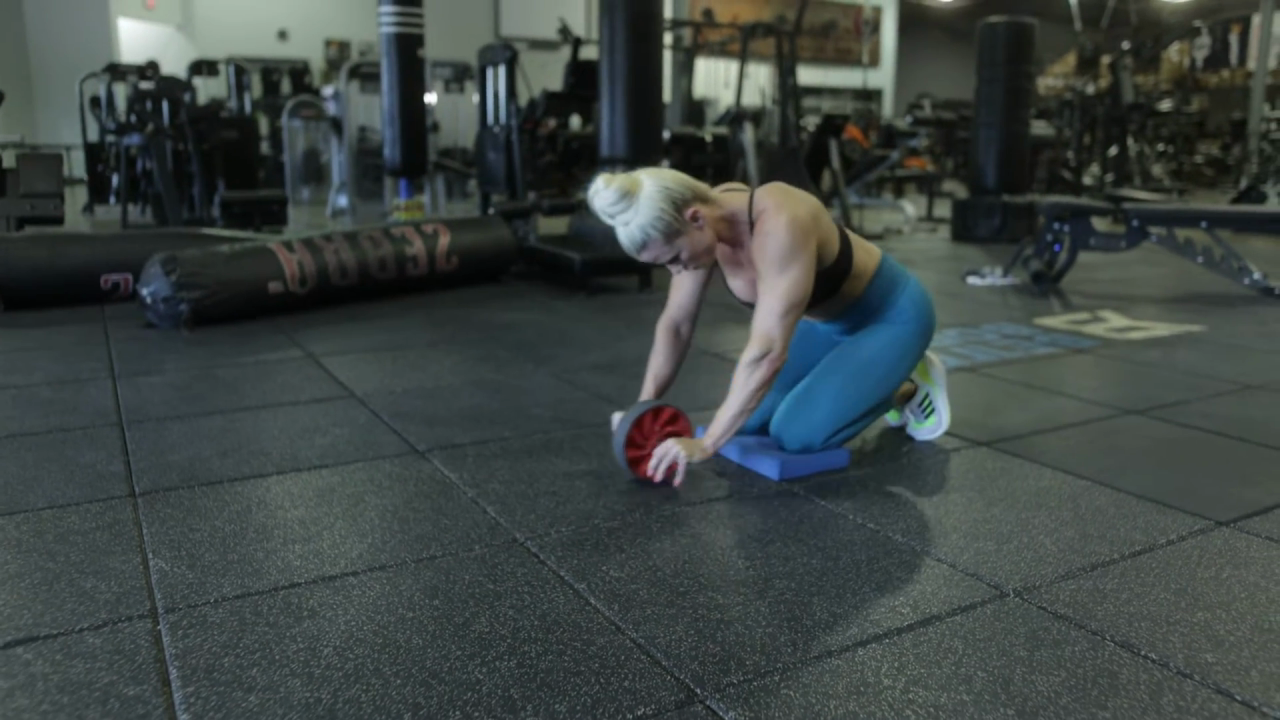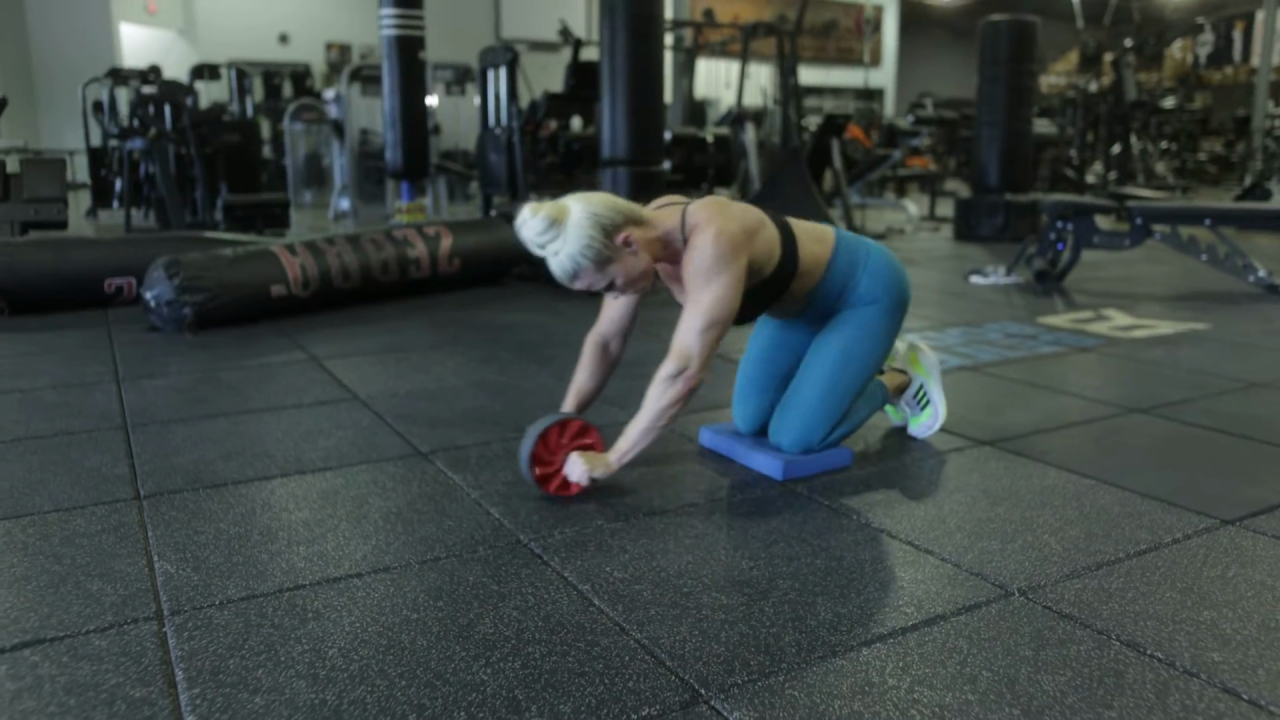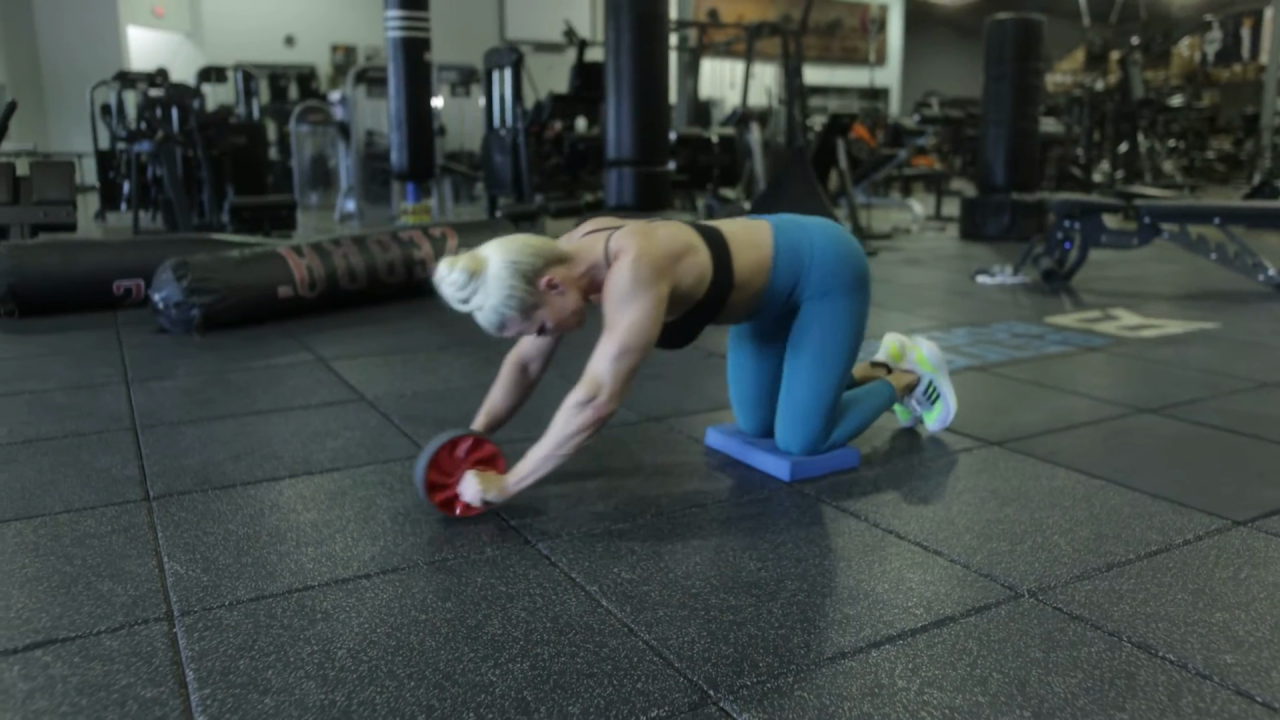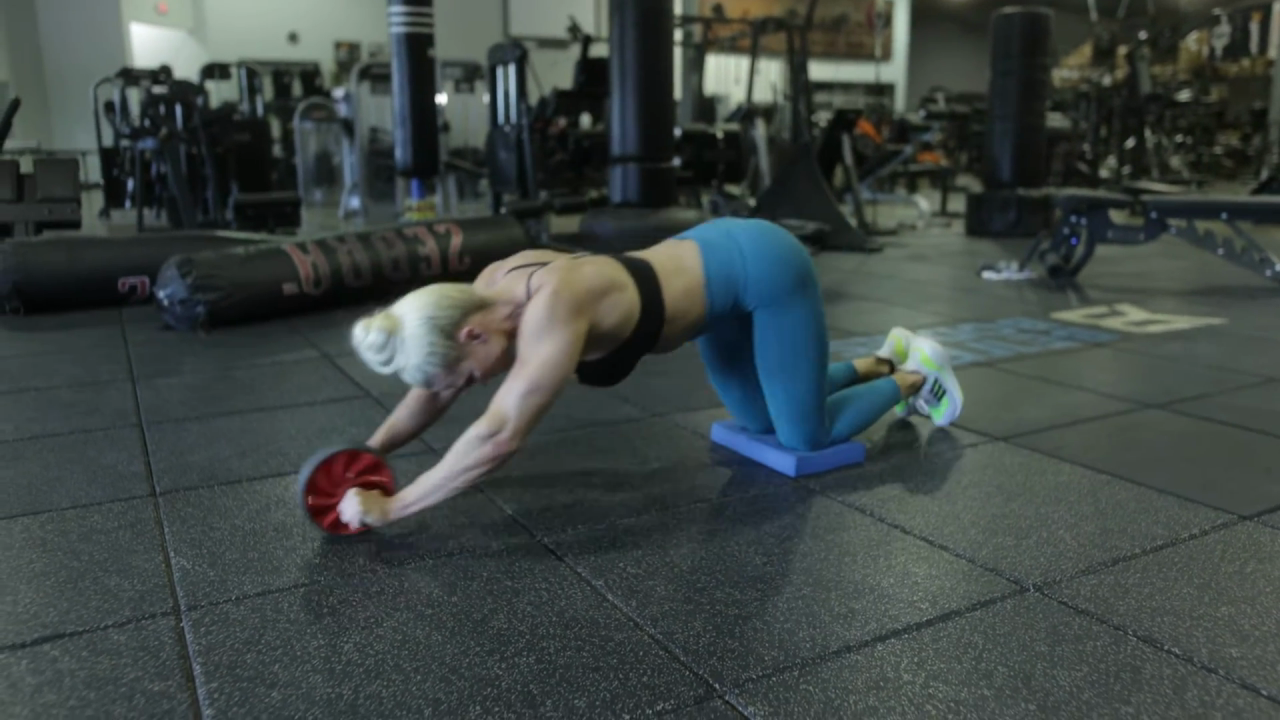
dt=0.3s
person 1, frame 1
left shoulder: (779, 225)
right shoulder: (704, 219)
left elbow: (768, 353)
right elbow: (675, 323)
left wrist: (705, 444)
right wrist: (644, 406)
left hip: (893, 315)
left knee: (796, 436)
right knee: (749, 419)
left ankle: (906, 388)
right ankle: (880, 376)
person 1, frame 2
left shoulder: (711, 241)
right shoulder: (639, 233)
left elbow: (684, 369)
right elbow: (605, 339)
left wrist: (611, 459)
right wrist: (564, 420)
left hip: (865, 291)
right hip: (805, 300)
left knee: (794, 439)
right knee: (749, 424)
left ankle: (898, 380)
right ankle: (872, 366)
person 1, frame 3
left shoulder: (634, 270)
right shoulder: (569, 257)
left elbow: (596, 402)
right elbow: (524, 363)
left wrist: (506, 483)
right wrist: (473, 438)
left hip: (823, 269)
right hip: (769, 273)
left knee: (803, 439)
right knee: (758, 426)
left ankle: (907, 377)
right ankle: (880, 365)
person 1, frame 4
left shoulder: (552, 307)
right shoulder: (492, 290)
left elbow: (498, 438)
right elbow: (433, 391)
left wrist: (390, 507)
right wrist: (369, 453)
left hip: (764, 271)
right hip: (720, 260)
left knee: (803, 436)
right knee: (760, 420)
left ankle: (912, 377)
right ankle: (883, 361)
